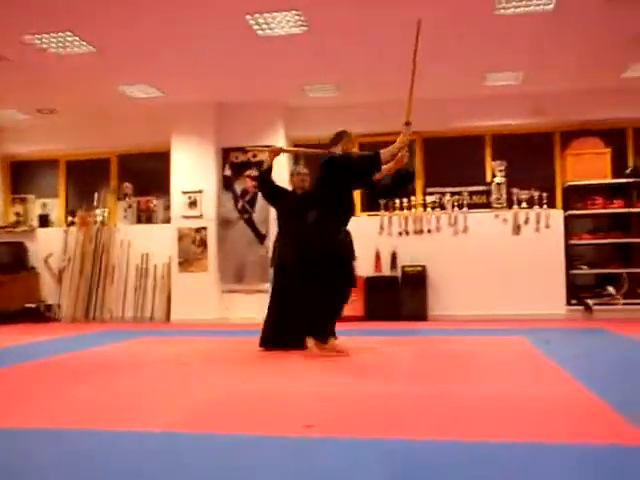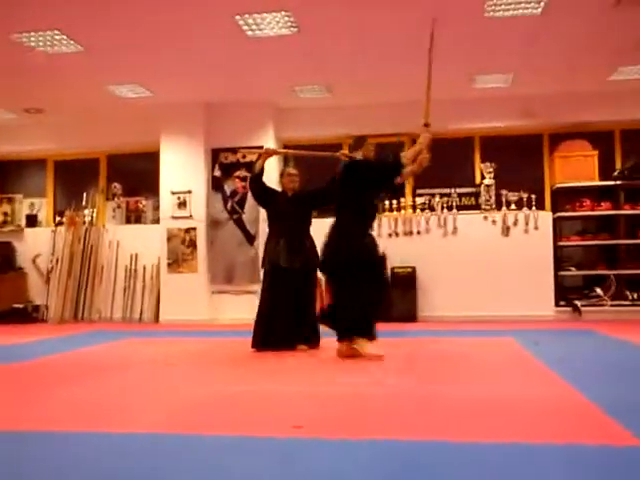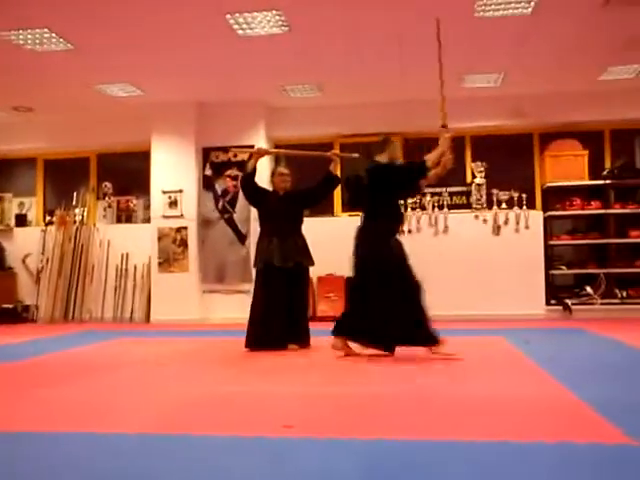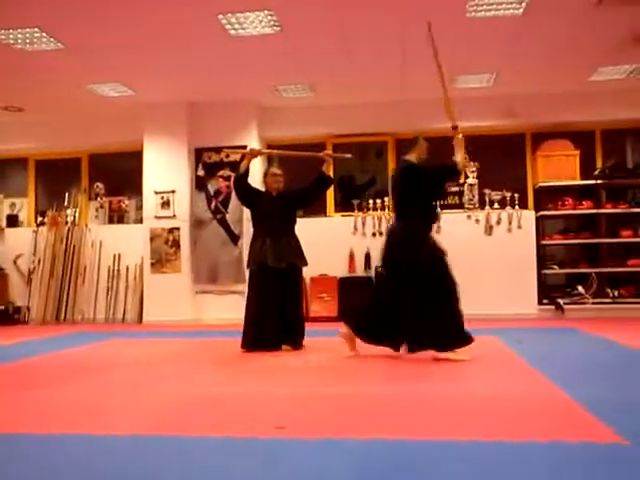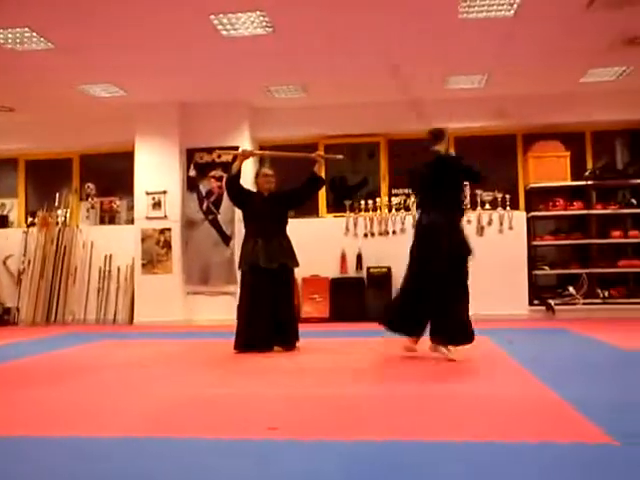
dt=0.1s
person 1, frame 1
left shoulder: (342, 170)
right shoulder: (332, 163)
left elbow: (367, 174)
right elbow: (368, 162)
left wrist: (394, 164)
right wrist: (399, 145)
left hip: (330, 231)
right hip: (325, 231)
left knee: (339, 281)
right knee: (332, 281)
left ankle: (319, 336)
right ankle: (320, 336)
person 1, frame 2
left shoulder: (362, 172)
right shoulder: (353, 168)
left elbow: (390, 178)
right elbow: (391, 164)
left wrist: (417, 166)
right wrist: (420, 146)
left hip: (351, 236)
right hip: (350, 236)
left knee: (351, 288)
right knee: (370, 284)
left ankle: (348, 341)
right ankle: (355, 338)
person 1, frame 3
left shoulder: (385, 175)
right shoulder: (379, 171)
left elbow: (414, 181)
right elbow: (416, 169)
left wrist: (440, 169)
right wrist: (442, 147)
left hip: (376, 239)
right hip: (378, 240)
left knee: (365, 292)
right knee: (405, 288)
left ankle: (342, 338)
right ankle: (429, 343)
person 1, frame 4
left shoulder: (403, 173)
right shoulder: (417, 171)
right elbow: (451, 170)
right wrist: (459, 151)
left hip: (401, 237)
right hip: (415, 238)
left knee: (387, 290)
right knee: (439, 288)
left ankle: (355, 330)
right ankle: (442, 344)
person 1, frame 5
left shoulder: (421, 167)
right shoulder: (449, 163)
right elbow: (474, 176)
left hip: (428, 227)
right hip: (445, 229)
left knee: (418, 283)
right knee: (451, 283)
left ankle: (411, 335)
right ankle: (441, 338)
person 2, frame 1
left shoulder: (314, 197)
right shoulder: (281, 196)
right elbow: (264, 181)
right wrist: (271, 159)
right hip: (288, 251)
right knee: (285, 297)
left ankle: (296, 339)
right ankle: (278, 340)
person 2, frame 2
left shoulder: (307, 198)
right shoulder: (272, 197)
left elbow: (331, 189)
right elbow: (255, 183)
right wrist: (262, 160)
left hip: (303, 253)
right hip: (278, 253)
left knee: (304, 298)
right knee: (275, 298)
left ankle: (303, 339)
right ankle: (271, 340)
person 2, frame 3
left shoulder: (299, 197)
right shoulder: (263, 198)
left elbow: (325, 185)
right elbow: (247, 183)
right wrist: (254, 160)
left hip: (295, 253)
right hip: (269, 254)
left knee: (296, 297)
right knee: (267, 297)
left ankle: (295, 338)
right ankle: (265, 340)
person 2, frame 4
left shoulder: (292, 198)
right shoulder: (256, 198)
left elbow: (316, 187)
right elbow: (240, 184)
left wrist: (327, 165)
right wrist: (247, 160)
left hip: (288, 253)
right hip: (264, 254)
left knee: (290, 298)
right knee: (262, 299)
left ankle: (290, 339)
right ankle: (260, 341)
person 2, frame 5
left shoulder: (283, 198)
right shoulder: (248, 199)
left elbow: (308, 188)
right elbow: (232, 185)
left wrist: (318, 165)
right wrist: (239, 161)
left hip: (280, 253)
right hip: (255, 254)
left knee: (282, 299)
right knee: (254, 299)
left ankle: (283, 340)
right ankle: (253, 342)
person 3, frame 1
left shoulder: (260, 195)
right shoulder: (227, 193)
left elbow: (260, 219)
right elbow: (226, 215)
right hip: (232, 247)
left knee: (254, 281)
person 3, frame 2
left shoulder: (250, 195)
right shoulder: (217, 194)
left elbow: (250, 220)
right elbow: (215, 215)
left hip: (244, 246)
right hip: (221, 248)
left knee: (243, 284)
right knee: (220, 283)
person 3, frame 3
left shoulder: (242, 194)
right shoulder: (208, 193)
left elbow: (242, 218)
right elbow: (206, 214)
left hip: (235, 246)
right hip: (213, 247)
left knee: (235, 283)
right knee: (211, 283)
person 3, frame 4
left shoulder: (235, 194)
right shoulder: (201, 193)
left elbow: (235, 219)
right elbow: (199, 215)
left hip: (228, 246)
right hip: (205, 247)
left knee: (228, 284)
right knee: (204, 284)
person 3, frame 5
left shoulder: (227, 195)
right shoulder: (193, 193)
left elbow: (226, 220)
right elbow: (191, 216)
left hip: (219, 248)
right hip: (197, 248)
left knee: (219, 284)
right knee: (196, 285)
